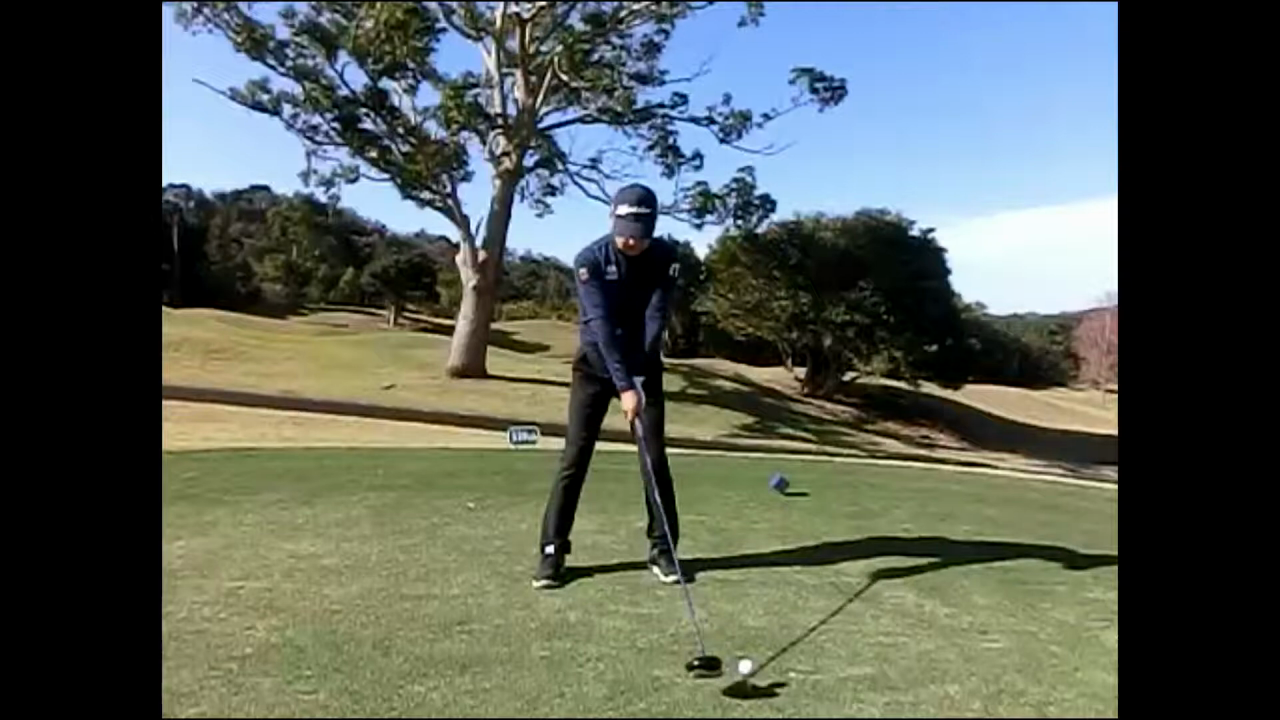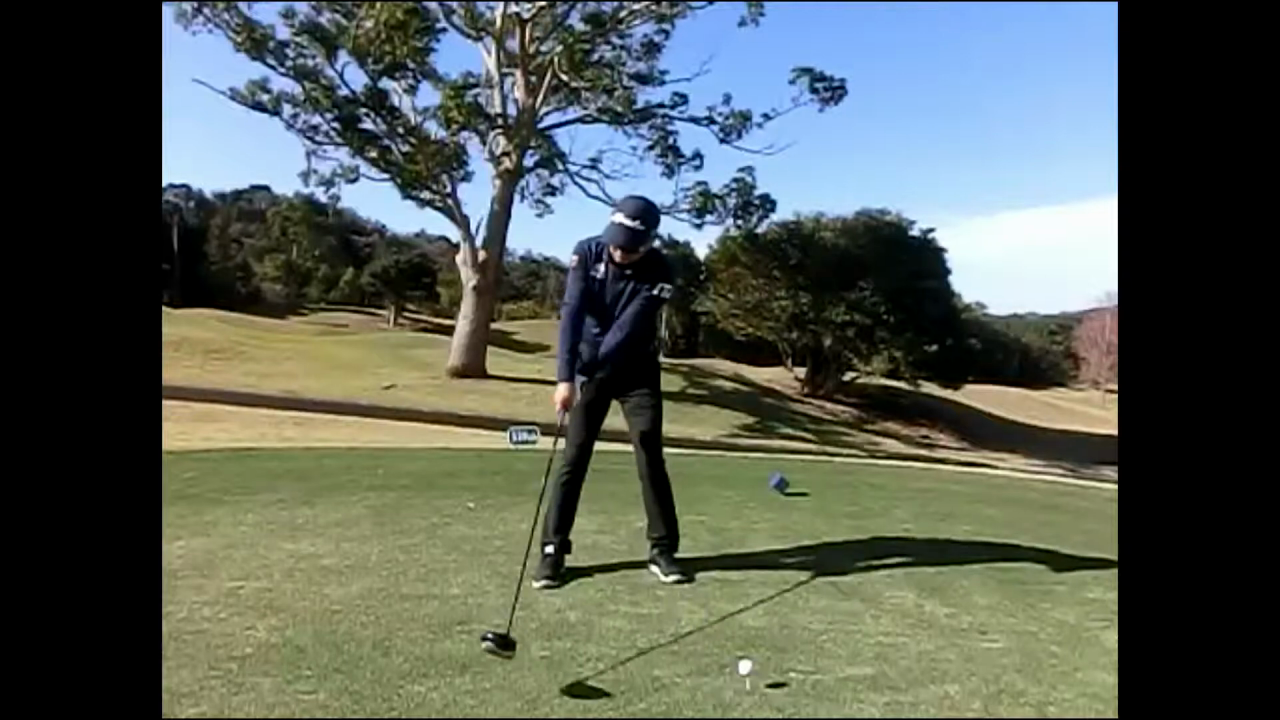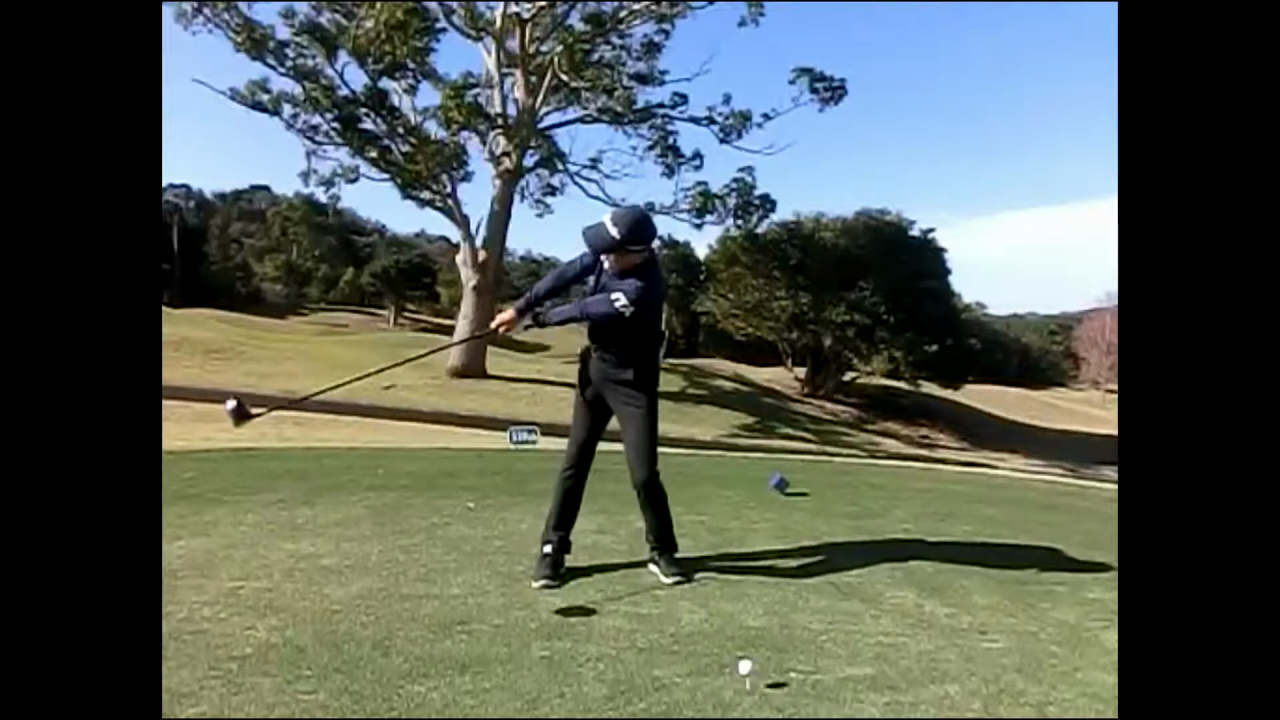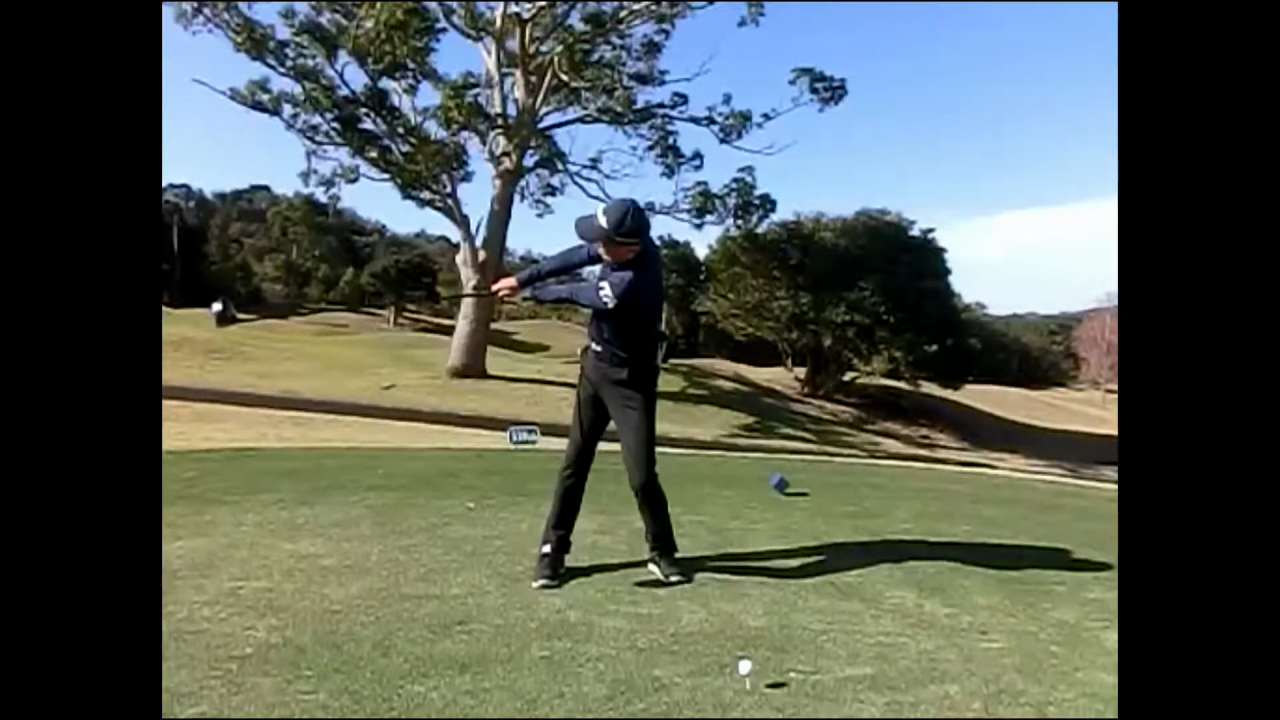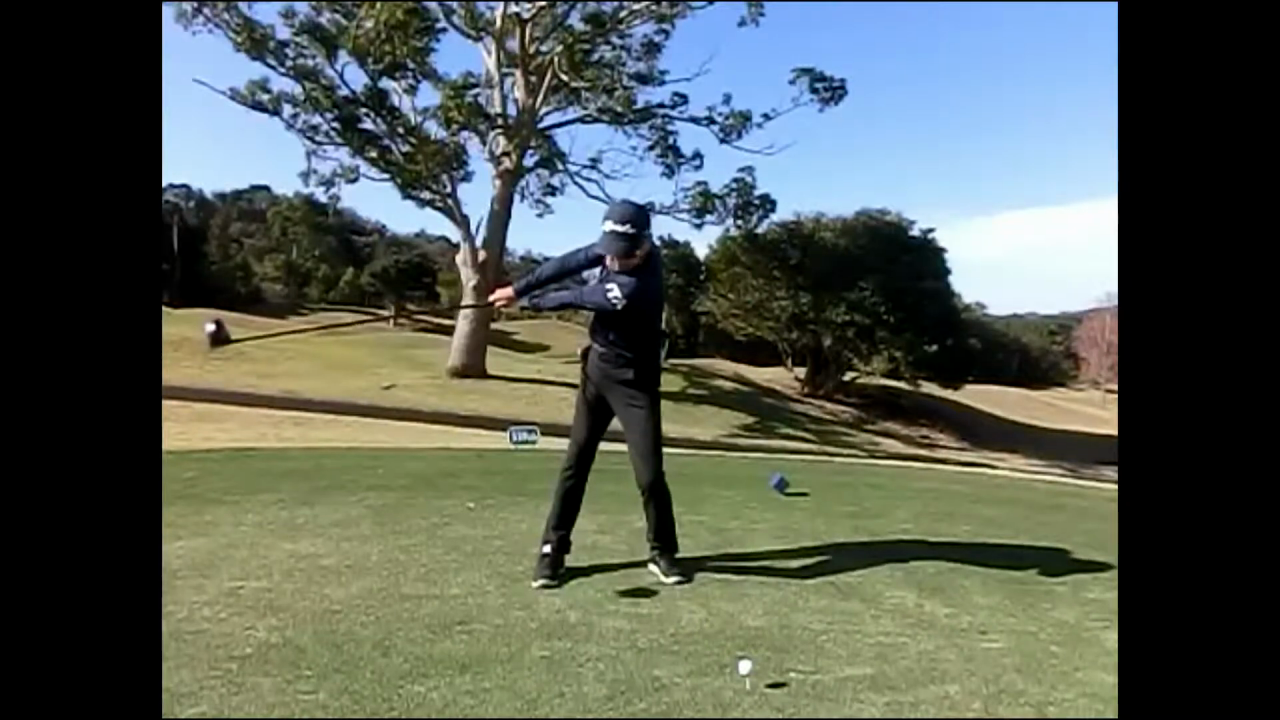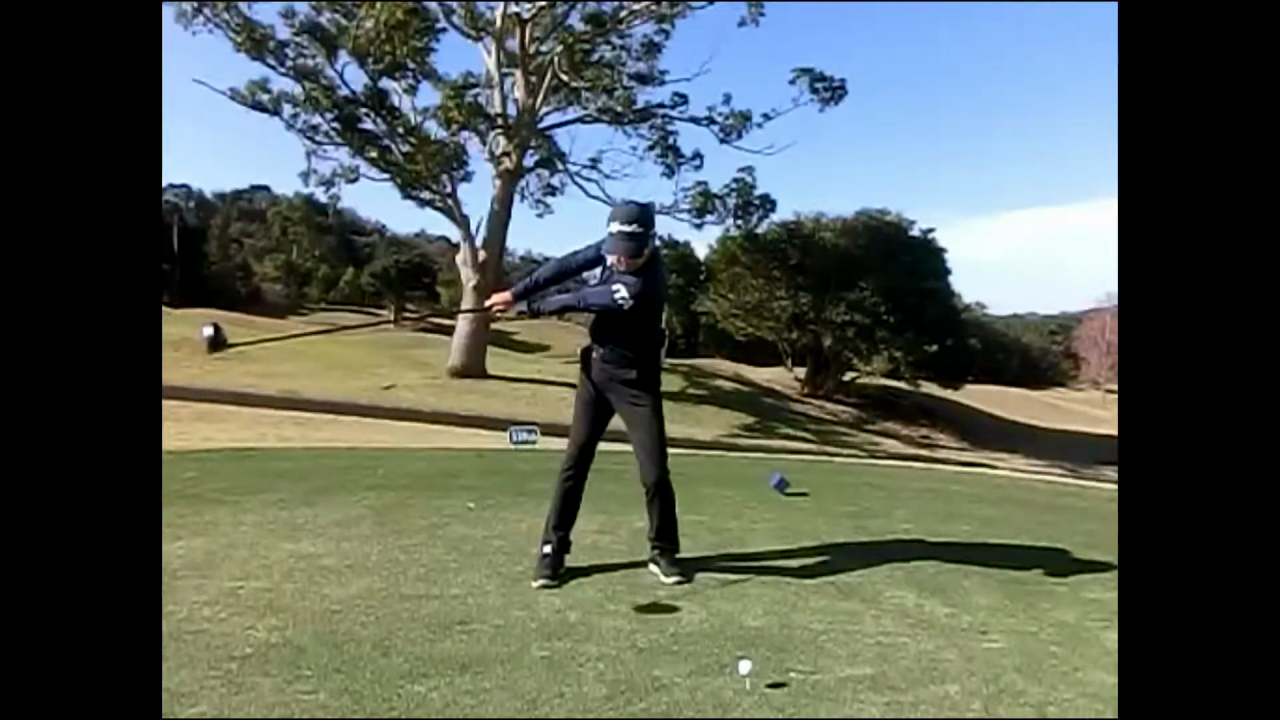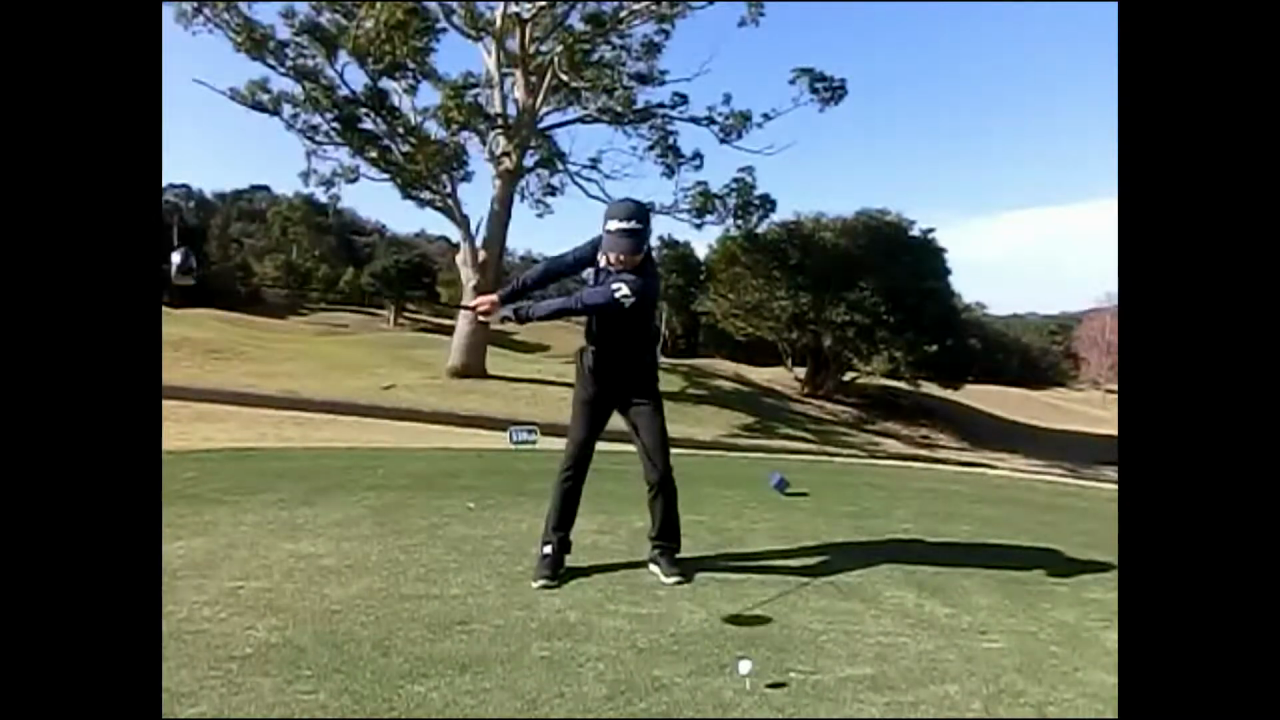
dt=0.5s
person 1, frame 1
left shoulder: (665, 258)
right shoulder: (589, 260)
left elbow: (655, 320)
right elbow: (602, 325)
left wrist: (637, 380)
right wrist: (622, 385)
left hip: (643, 366)
right hip: (594, 365)
left knee: (655, 459)
right knee: (574, 458)
left ankle: (662, 550)
right ankle: (553, 550)
person 1, frame 2
left shoulder: (658, 273)
right shoulder: (586, 252)
left elbow: (625, 330)
right elbow: (572, 314)
left wrist: (584, 376)
right wrist: (565, 375)
left hip: (637, 371)
right hip: (585, 366)
left knee: (651, 462)
right knee: (573, 459)
left ankle: (662, 550)
right ankle: (553, 549)
person 1, frame 3
left shoulder: (641, 290)
right shoulder: (618, 250)
left elbow: (582, 311)
right elbow: (570, 272)
left wrist: (535, 318)
right wrist: (521, 306)
left hip: (633, 378)
right hip: (596, 365)
left knee: (644, 473)
right knee: (574, 461)
left ankle: (662, 551)
right ankle: (553, 549)
person 1, frame 4
left shoulder: (630, 285)
right shoulder: (634, 245)
left elbow: (574, 293)
right elbow: (576, 257)
left wrist: (532, 290)
right wrist: (523, 278)
left hip: (629, 378)
right hip: (596, 364)
left knee: (641, 475)
right knee: (575, 461)
left ankle: (662, 552)
right ankle: (553, 548)
person 1, frame 5
left shoulder: (637, 287)
right shoulder: (618, 246)
left elbow: (577, 298)
right elbow: (571, 262)
left wrist: (531, 301)
right wrist: (518, 288)
left hip: (634, 378)
right hip: (597, 367)
left knee: (649, 474)
right knee: (575, 461)
left ankle: (662, 553)
right ankle: (553, 549)
person 1, frame 6
left shoulder: (642, 287)
right shoulder: (615, 247)
left elbow: (579, 301)
right elbow: (567, 265)
left wrist: (529, 306)
right wrist: (515, 292)
left hip: (635, 379)
right hip: (596, 367)
left knee: (655, 474)
right knee: (575, 462)
left ankle: (663, 552)
right ankle: (553, 549)
person 1, frame 7
left shoulder: (639, 284)
right shoulder: (605, 245)
left elbow: (574, 305)
right elbow: (556, 268)
left wrist: (515, 314)
right wrist: (503, 295)
left hip: (634, 377)
right hip: (594, 368)
left knee: (659, 470)
right knee: (573, 463)
left ankle: (663, 551)
right ankle: (552, 549)
